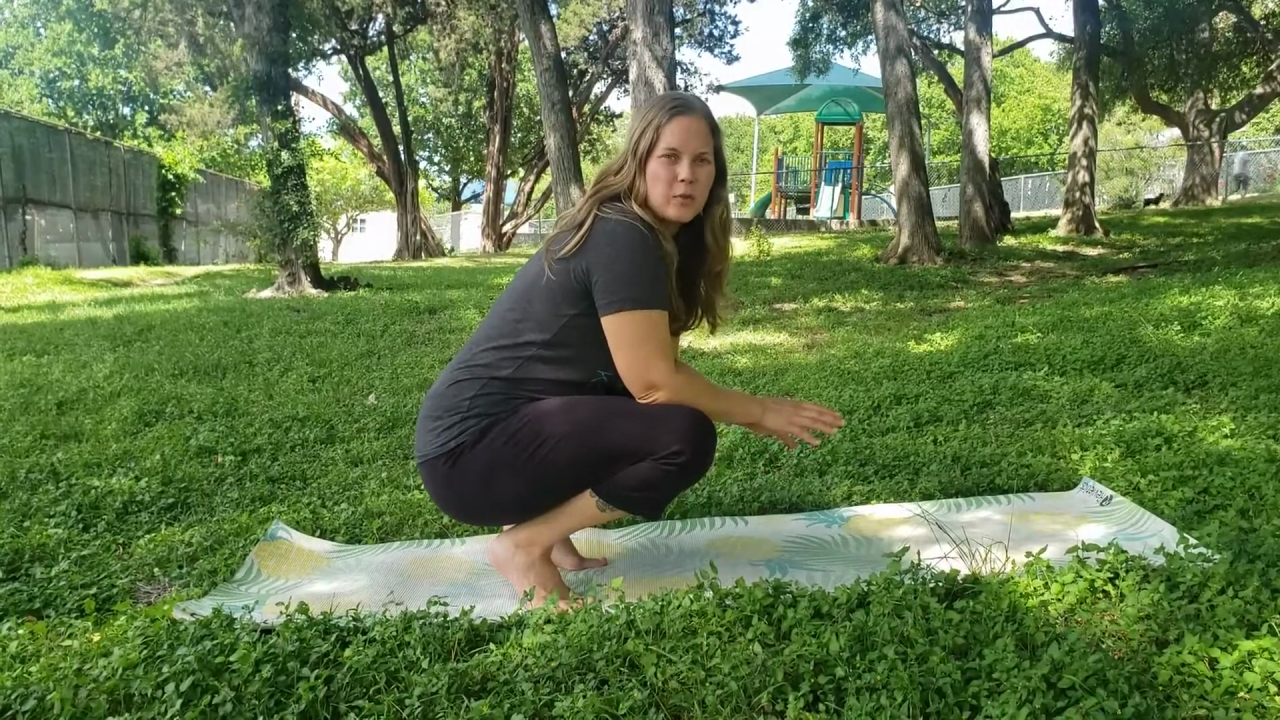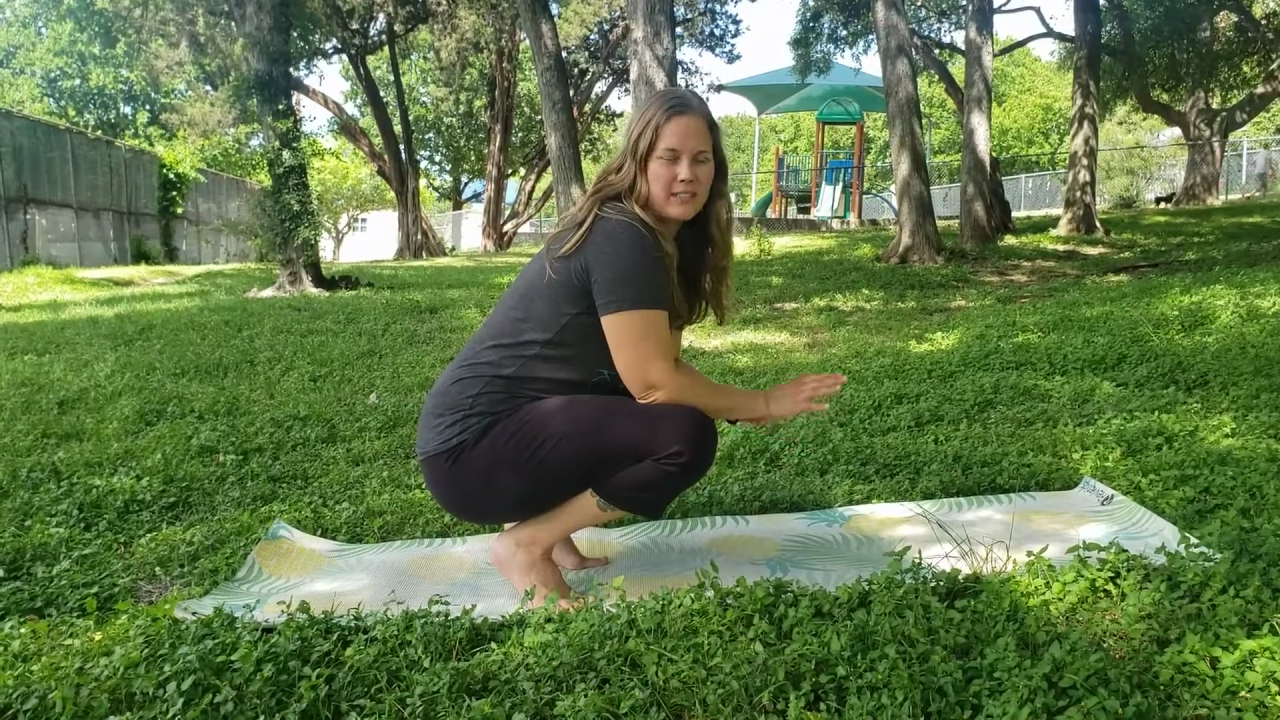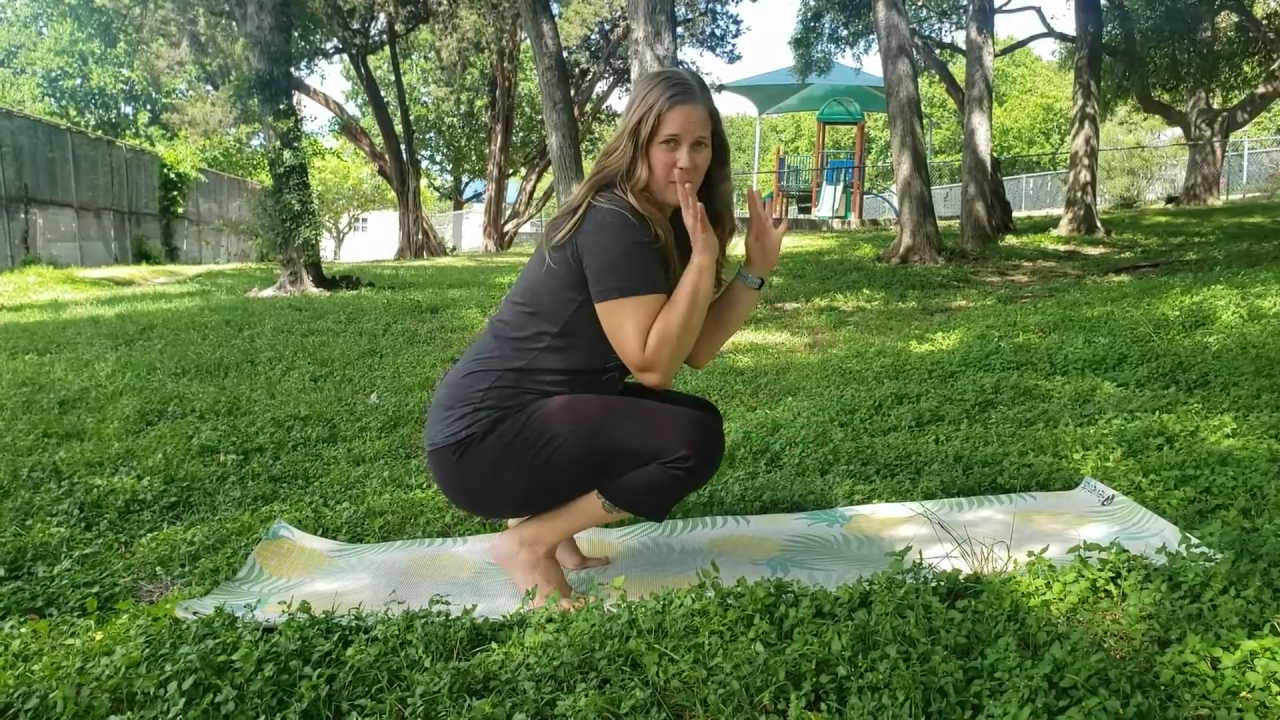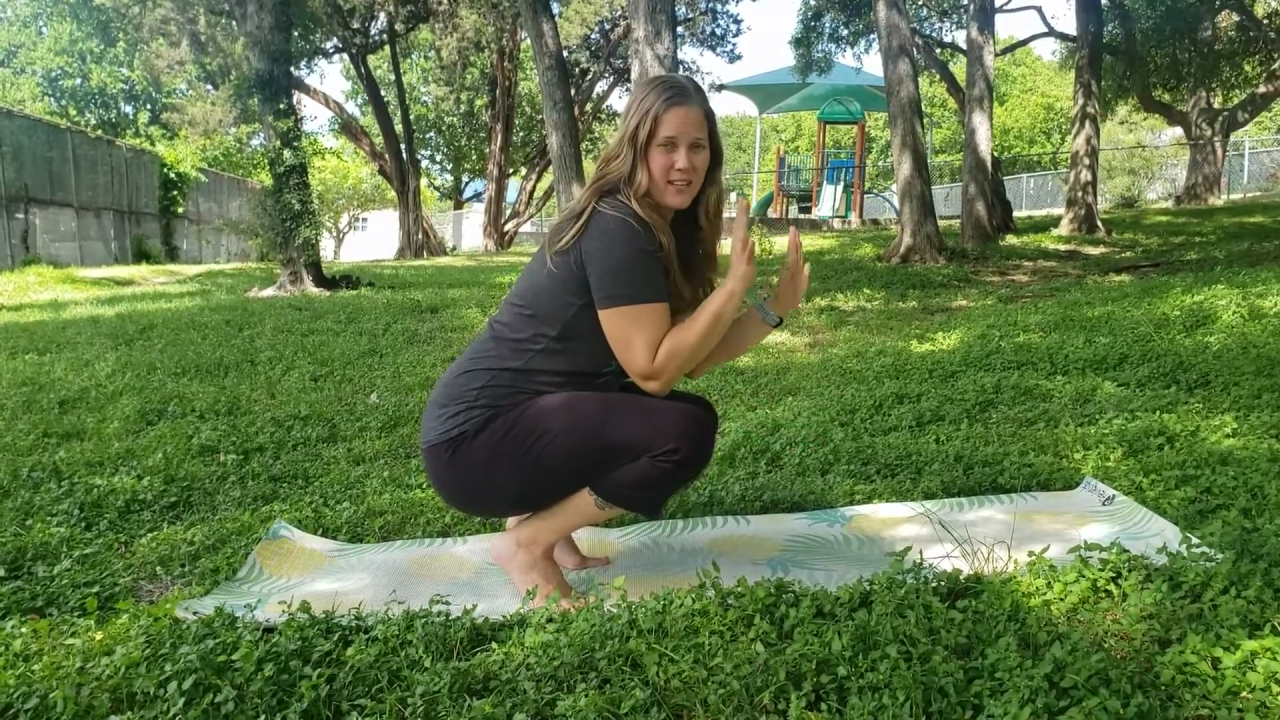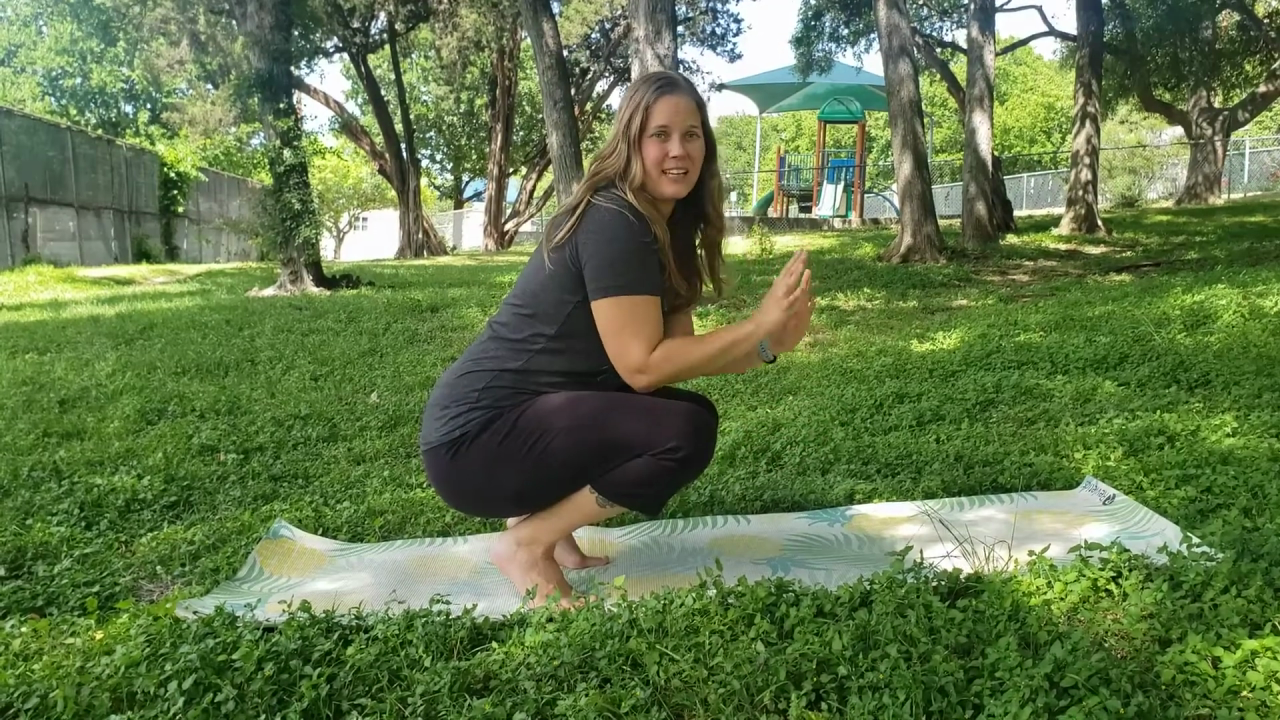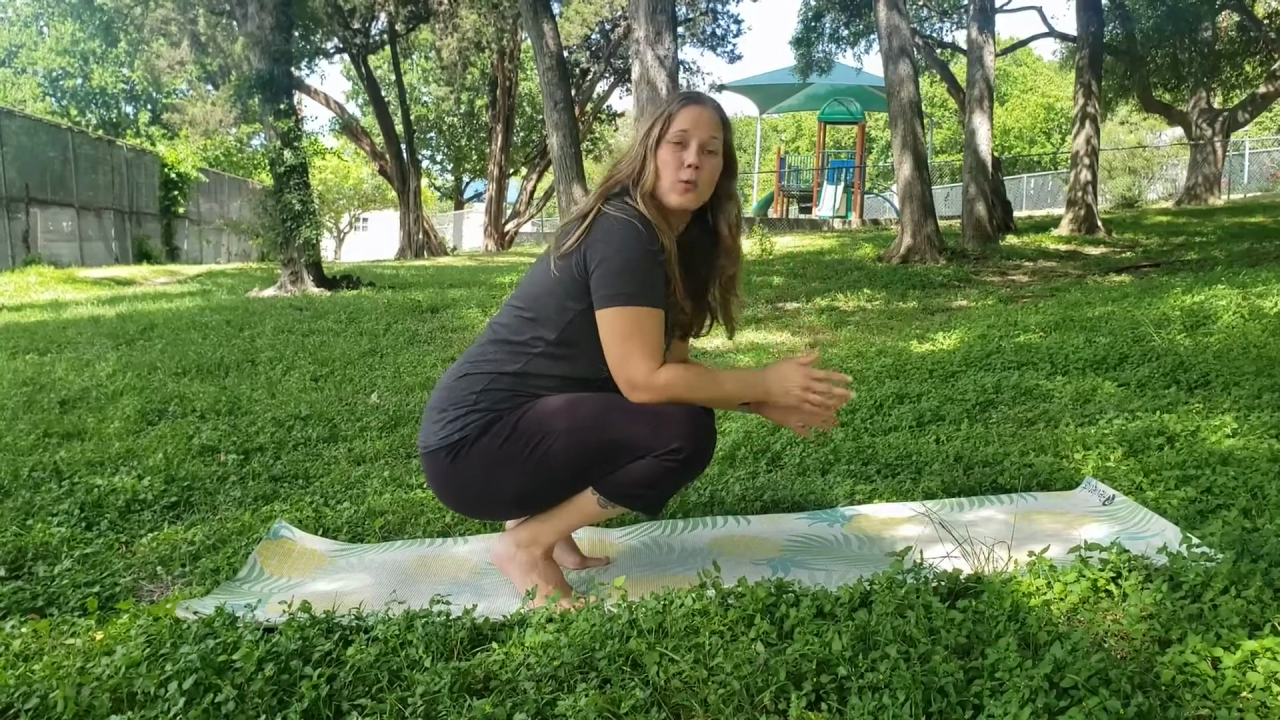
dt=0.5s
person 1, frame 1
left shoulder: (660, 238)
right shoulder: (621, 237)
left elbow: (661, 366)
right elbow: (654, 383)
left wrist: (746, 409)
right wrist: (758, 411)
left hip: (522, 423)
right hip: (470, 449)
left knee: (678, 412)
right knee: (685, 438)
left ankle: (540, 522)
right ankle: (524, 545)
person 1, frame 2
left shoulder: (666, 238)
right shoulder: (621, 238)
left elbow: (662, 367)
right elbow: (653, 383)
left wrist: (747, 406)
right wrist: (763, 402)
left hip: (527, 422)
right hip: (472, 447)
left knee: (688, 411)
right knee: (686, 438)
left ankle: (539, 517)
right ankle: (526, 544)
person 1, frame 3
left shoulder: (663, 223)
right shoulder: (613, 224)
left elbow: (695, 349)
right elbow: (652, 365)
left wrist: (754, 269)
right wrist: (703, 260)
left hip: (537, 416)
right hip: (481, 439)
left knee: (697, 417)
right knee: (694, 441)
left ankle: (543, 518)
right ankle: (528, 544)
person 1, frame 4
left shoulder: (671, 228)
right shoulder: (617, 230)
left elbow: (690, 359)
right elbow: (655, 371)
left wrist: (776, 307)
right wrist: (736, 282)
left hip: (536, 416)
right hip: (476, 438)
left knee: (692, 415)
right knee: (684, 434)
left ankle: (539, 512)
right ankle: (527, 543)
person 1, frame 5
left shoulder: (671, 225)
right shoulder: (613, 224)
left elbow: (677, 353)
right elbow: (643, 366)
left wrist: (770, 343)
right wrist: (759, 325)
left hip: (534, 416)
right hip: (476, 438)
left knee: (690, 412)
right knee: (686, 433)
left ankle: (540, 514)
right ankle: (528, 544)
person 1, frame 6
left shoulder: (685, 243)
right shoulder: (623, 233)
left elbow: (671, 367)
right elbow: (643, 380)
left wrist: (764, 401)
right wrist: (768, 382)
left hip: (532, 420)
right hip: (476, 441)
left knee: (688, 414)
right knee: (685, 435)
left ankle: (542, 513)
right ankle: (526, 545)
